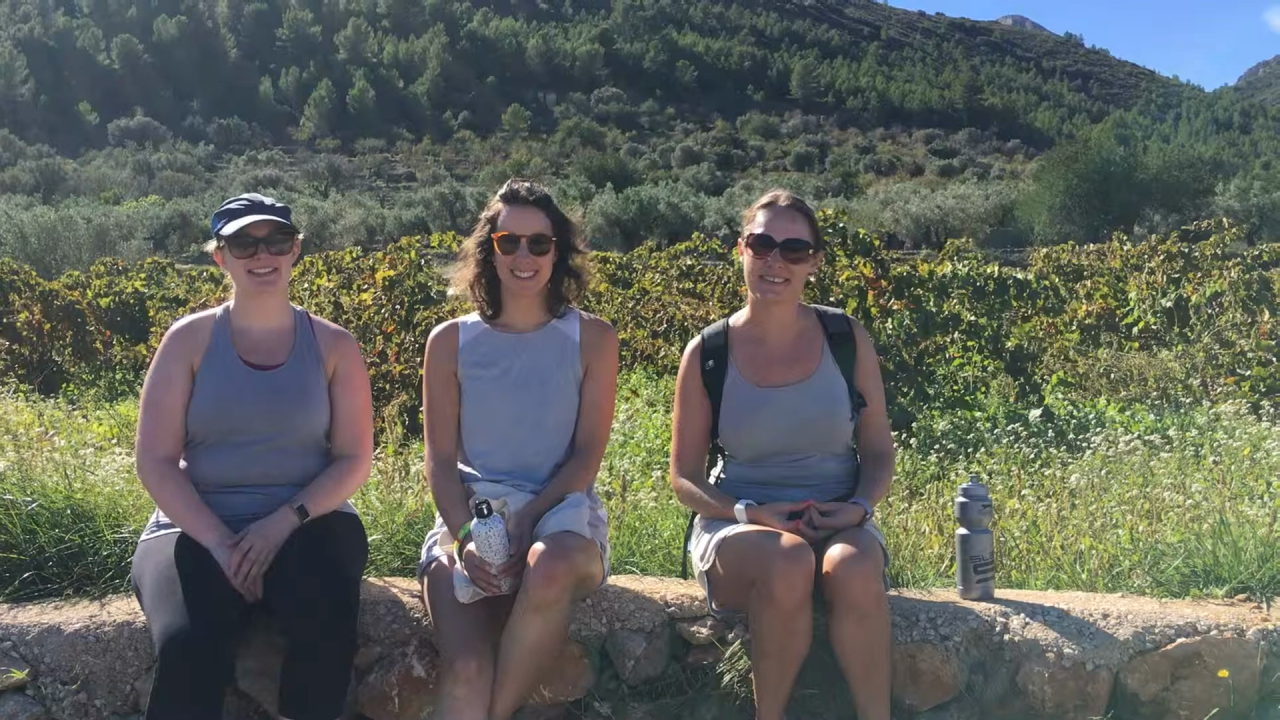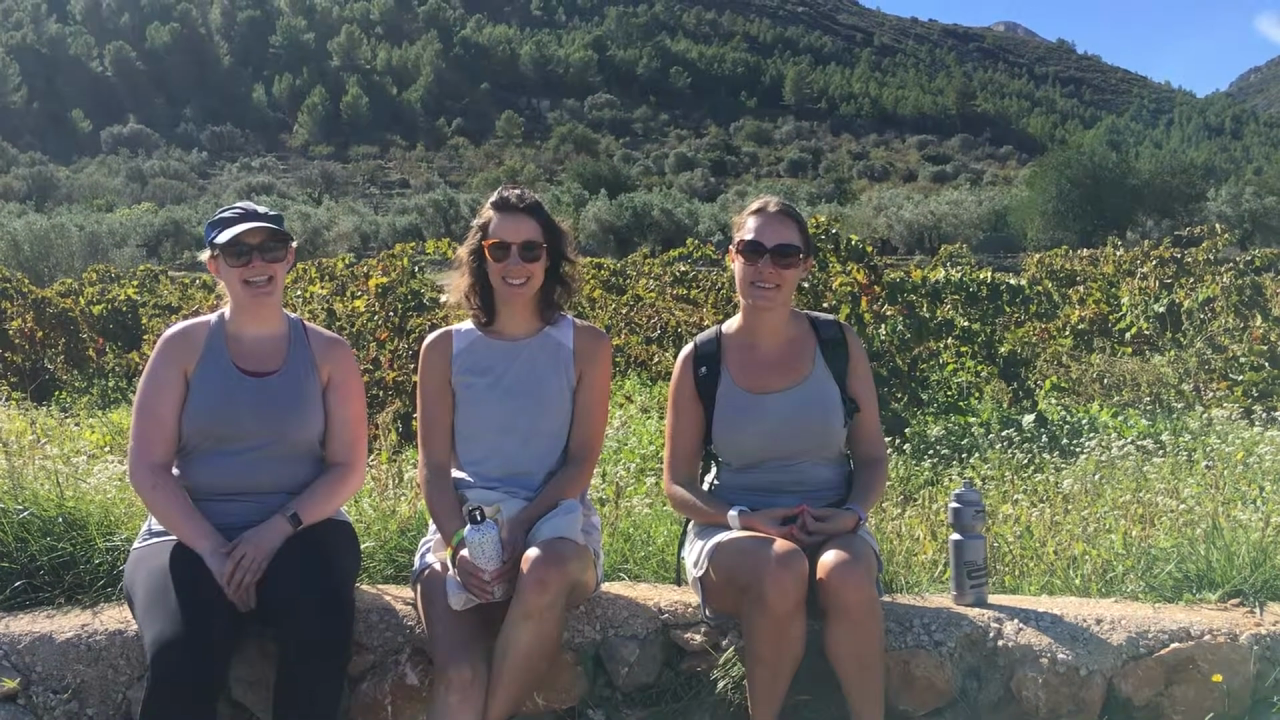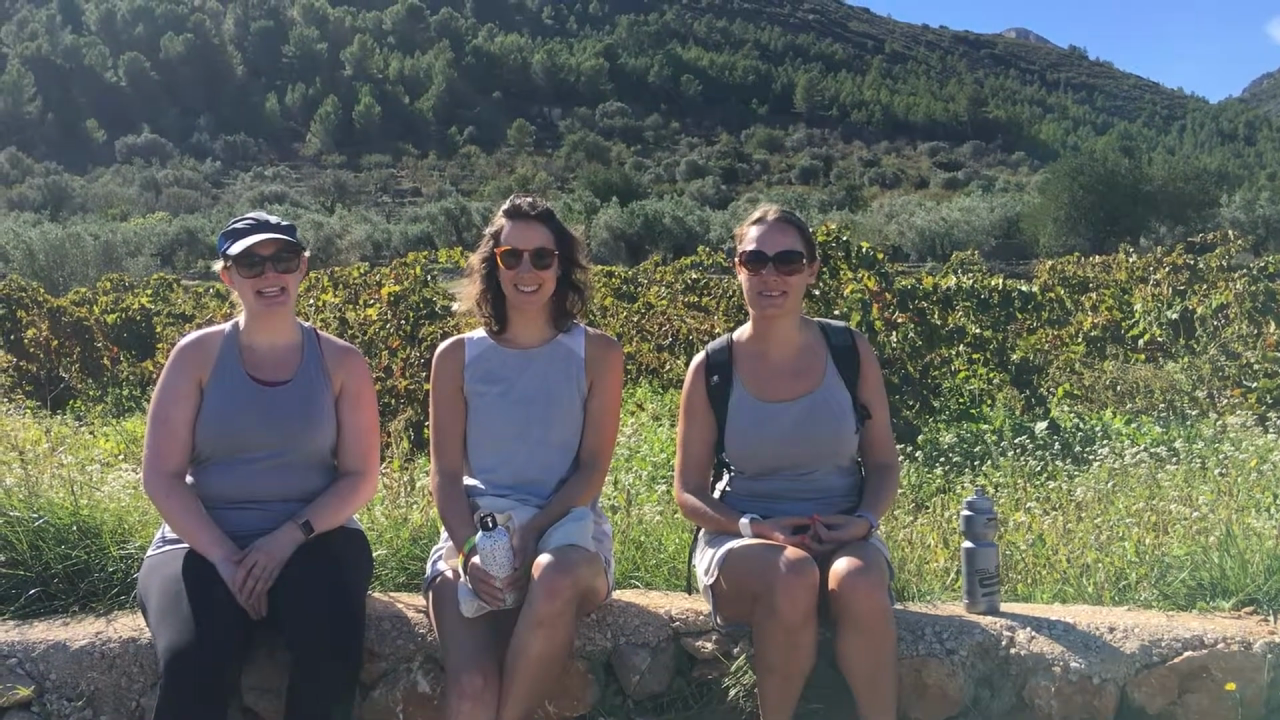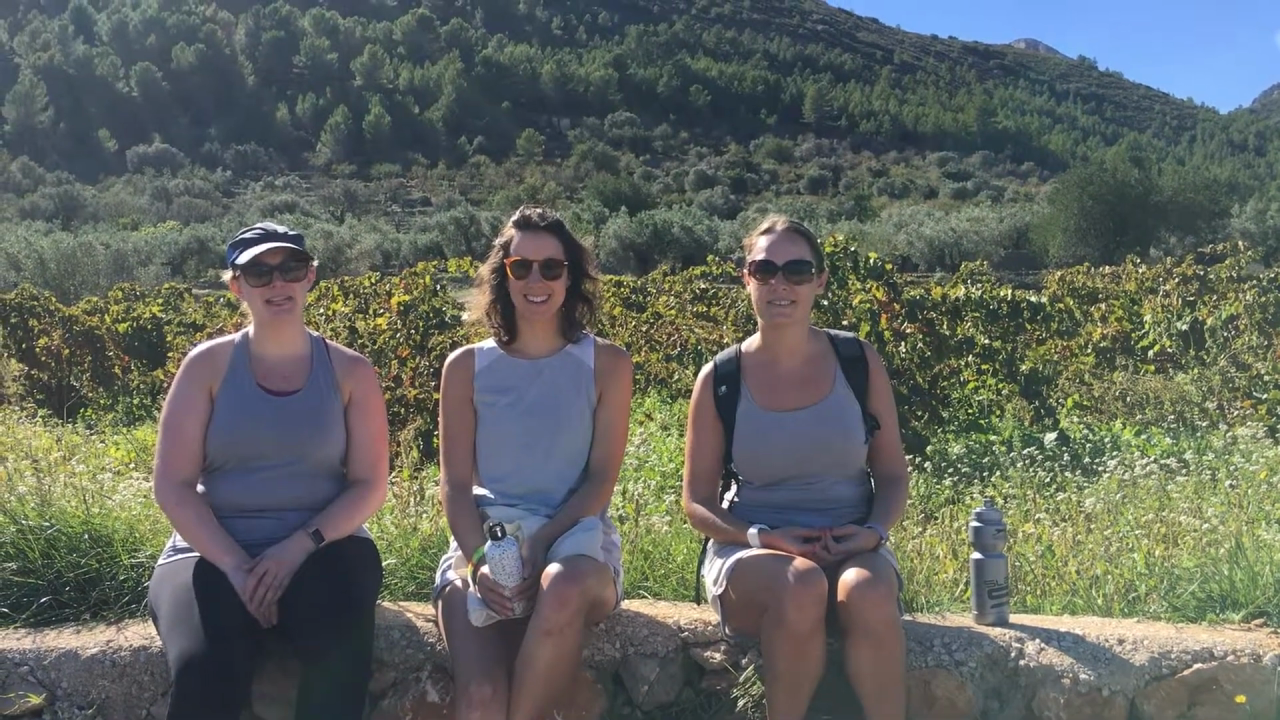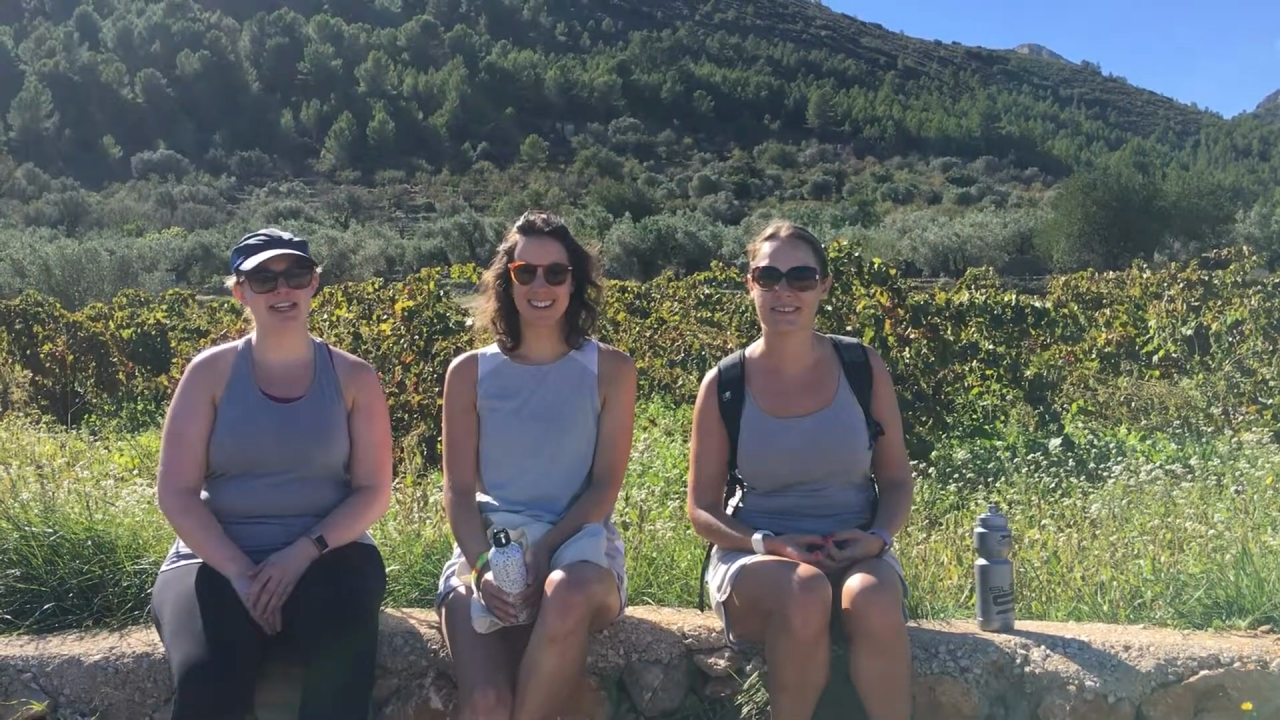
dt=1s
person 1, frame 1
left shoulder: (592, 339)
right shoulder: (451, 342)
left elbow: (588, 454)
right elbow: (440, 461)
left wrist: (527, 520)
right wrist: (466, 537)
left hip: (560, 511)
right hip: (471, 515)
left knee: (550, 569)
right knee: (465, 671)
person 1, frame 2
left shoulder: (586, 346)
right shoulder: (444, 349)
left elbow: (581, 461)
right elbow: (434, 467)
left wrist: (519, 528)
right wrist: (458, 544)
left hip: (554, 517)
right hip: (464, 521)
left knee: (543, 572)
person 1, frame 3
left shoulder: (598, 354)
right shoulder: (456, 357)
left elbow: (592, 469)
right elbow: (446, 474)
left wrist: (531, 535)
right wrist: (470, 551)
left hip: (566, 526)
right hip: (477, 530)
left knee: (555, 578)
person 1, frame 4
left shoulder: (607, 364)
right shoulder: (466, 366)
left elbow: (601, 479)
right elbow: (455, 485)
left wrist: (539, 545)
right wrist: (479, 560)
left hip: (575, 537)
right hip: (485, 541)
left knee: (563, 589)
person 1, frame 5
left shoulder: (611, 370)
right shoulder: (470, 372)
left elbow: (605, 485)
right elbow: (458, 491)
left wrist: (545, 551)
right wrist: (482, 567)
left hip: (578, 541)
right hip: (488, 546)
left knee: (568, 597)
person 2, frame 1
left shoulder: (848, 339)
right shoulder: (706, 354)
left elbow: (878, 451)
right elbow: (684, 476)
left wrist: (859, 506)
right wrist: (750, 513)
left hip: (838, 522)
right hip: (737, 527)
left knee: (854, 570)
right knee: (788, 562)
person 2, frame 2
left shoulder: (840, 344)
right shoulder: (699, 361)
left elbow: (871, 457)
right elbow: (678, 484)
left wrist: (853, 513)
right wrist: (742, 519)
left hip: (830, 529)
right hip: (731, 532)
left knee: (846, 575)
right knee: (780, 568)
person 2, frame 3
left shoulder: (851, 352)
right shoulder: (711, 369)
left elbow: (883, 465)
right elbow: (689, 493)
left wrist: (863, 521)
right wrist: (755, 528)
left hip: (843, 537)
right hip: (742, 542)
left knee: (859, 583)
right knee: (790, 575)
person 2, frame 4
left shoulder: (860, 362)
right shoulder: (719, 380)
left elbow: (893, 475)
right elbow: (698, 503)
left wrist: (874, 531)
right wrist: (762, 538)
left hip: (852, 549)
right hip: (750, 552)
left knee: (868, 594)
right knee: (800, 586)
person 2, frame 5
left shoulder: (864, 368)
right shoulder: (723, 386)
left elbow: (897, 481)
right elbow: (702, 509)
left wrist: (878, 537)
right wrist: (767, 544)
left hip: (855, 554)
right hip: (755, 559)
left knee: (872, 600)
right knee: (804, 592)
person 3, frame 1
left shoulder: (333, 345)
right shoulder: (189, 339)
left elbow: (354, 459)
right elbow: (155, 462)
left wrist: (284, 520)
right wrist: (218, 541)
left hip: (306, 524)
right hip: (197, 528)
left knee: (326, 629)
right knee: (188, 648)
person 3, frame 2
left shoulder: (328, 352)
right shoulder: (183, 345)
left elbow: (348, 467)
right elbow: (147, 468)
left wrist: (278, 529)
right wrist: (212, 550)
left hip: (300, 531)
right hip: (190, 536)
left knee: (320, 639)
right knee: (180, 658)
person 3, frame 3
left shoulder: (341, 361)
right shoulder: (197, 354)
left elbow: (360, 476)
right elbow: (161, 476)
left wrist: (290, 537)
right wrist: (224, 558)
left hip: (313, 539)
right hip: (204, 544)
left knee: (332, 649)
right knee: (192, 664)
person 3, frame 4
left shoulder: (350, 370)
right shoulder: (208, 365)
left elbow: (369, 484)
right elbow: (173, 485)
left wrist: (300, 546)
right wrist: (234, 565)
left hip: (323, 547)
right hip: (214, 552)
left knee: (340, 661)
right knee: (204, 674)
person 3, frame 5
left shoulder: (353, 377)
right shoulder: (211, 371)
left elbow: (373, 491)
right elbow: (177, 493)
left wrist: (305, 552)
right wrist: (239, 572)
left hip: (327, 554)
right hip: (217, 558)
left knee: (343, 670)
right knee: (208, 680)
